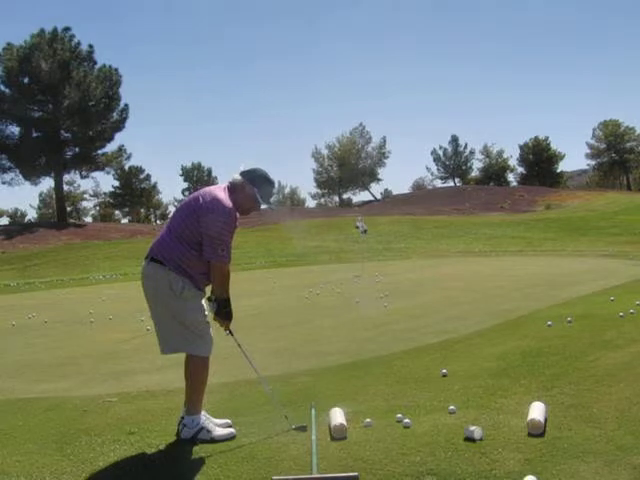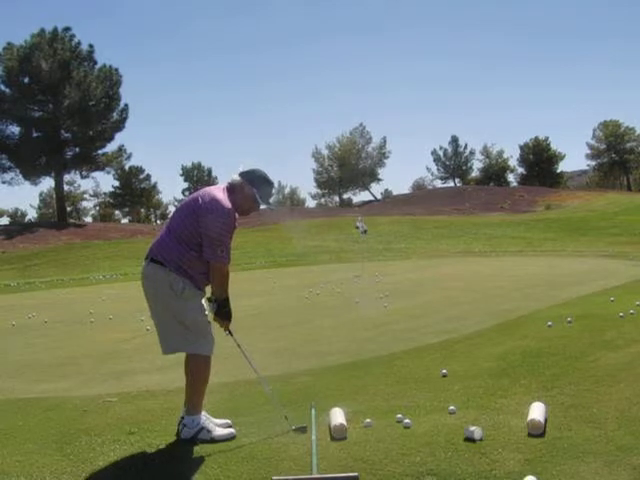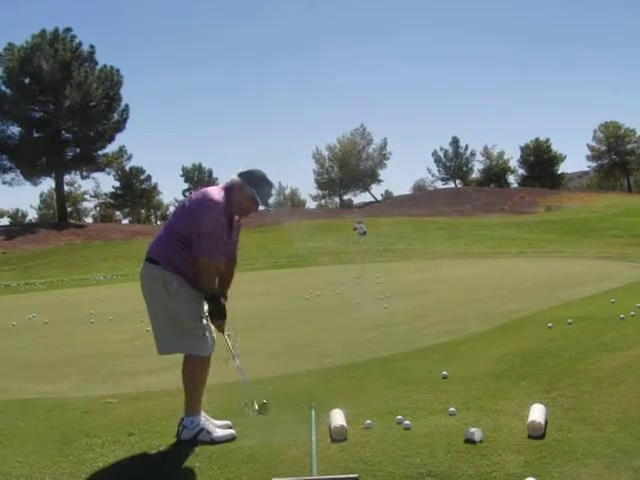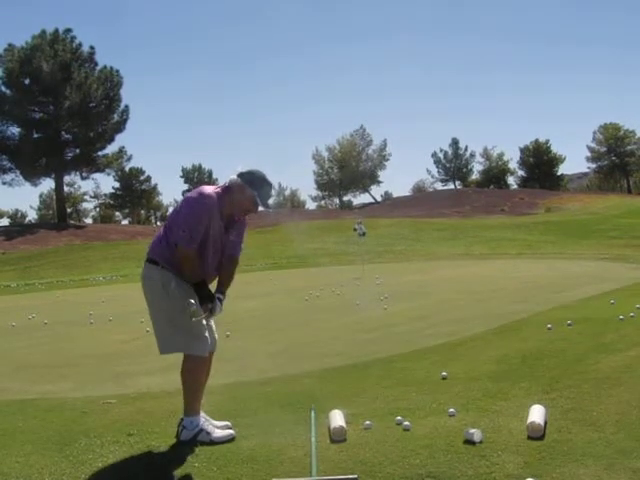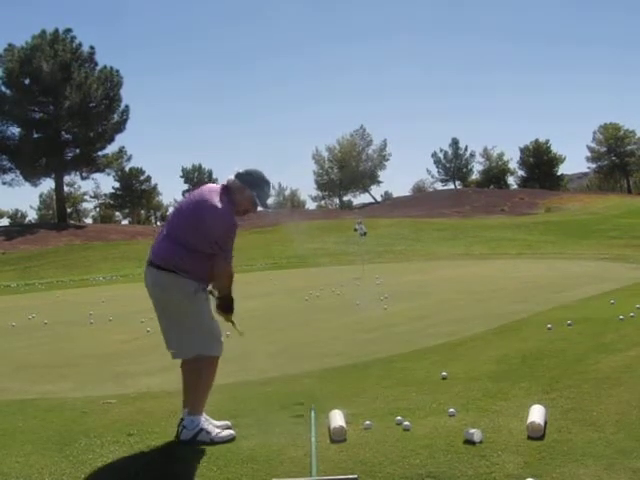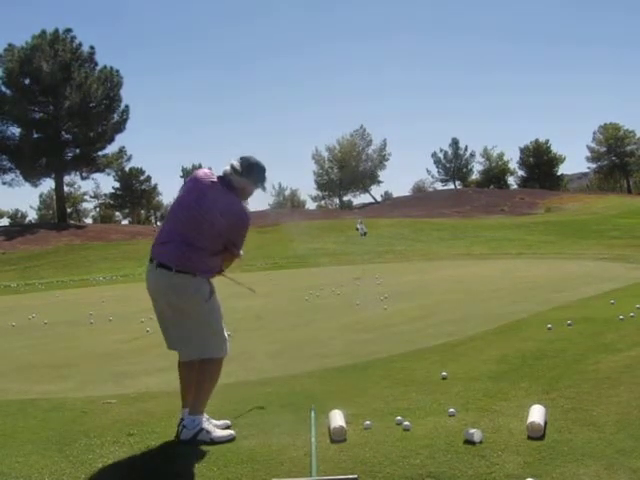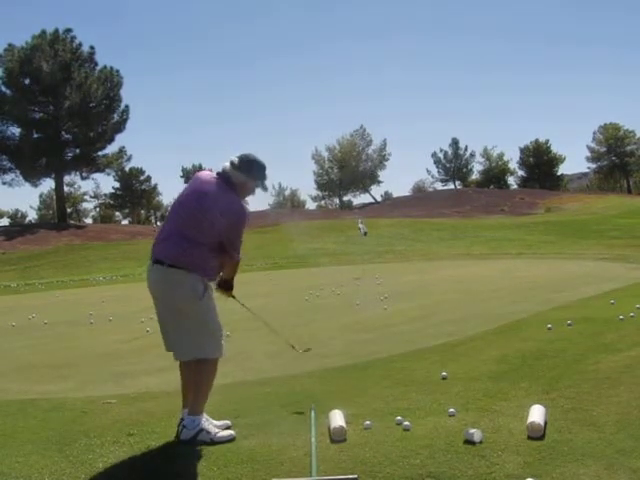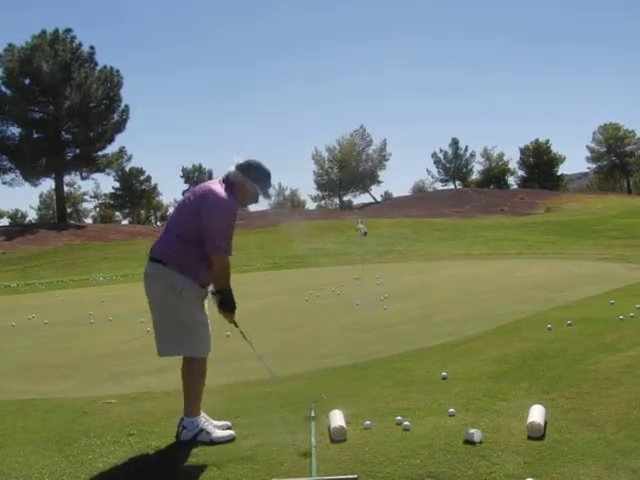
dt=0.3s
person 1, frame 1
left shoulder: (220, 201)
right shoulder: (221, 208)
left elbow: (218, 261)
right elbow: (219, 264)
left wrist: (217, 299)
right wrist: (223, 303)
left hip: (173, 276)
right hip: (169, 277)
left knee: (198, 345)
right knee: (199, 347)
left ankle: (192, 414)
right ankle: (191, 424)
person 1, frame 2
left shoulder: (222, 204)
right shoulder: (220, 208)
left elbow: (218, 261)
right elbow: (218, 265)
left wrist: (217, 299)
right wrist: (222, 303)
left hip: (172, 276)
right hip: (169, 278)
left knee: (199, 345)
right knee: (201, 346)
left ankle: (193, 414)
right ankle: (192, 423)
person 1, frame 3
left shoulder: (233, 214)
right shoulder: (210, 205)
left elbow: (228, 258)
right elbow: (204, 260)
left wrist: (221, 298)
right wrist: (213, 300)
left hip: (185, 280)
right hip: (166, 276)
left knee: (205, 346)
right knee: (197, 347)
left ankle: (194, 415)
right ankle: (192, 424)
person 1, frame 4
left shoulder: (237, 216)
right shoulder: (203, 201)
left elbow: (231, 256)
right elbow: (183, 250)
left wrist: (220, 293)
right wrist: (202, 289)
left hip: (188, 281)
right hip: (165, 276)
left knee: (206, 347)
right knee: (196, 347)
left ankle: (194, 415)
right ankle: (190, 425)
person 1, frame 5
left shoulder: (211, 192)
right shoulder: (224, 216)
right elbow: (222, 267)
left wrist: (221, 295)
right wrist: (226, 301)
left hip: (161, 274)
right hip: (178, 281)
left knee: (193, 348)
right knee: (209, 349)
left ankle: (191, 415)
right ankle: (192, 424)
person 1, frame 6
left shoulder: (199, 178)
right shoulder: (238, 213)
right elbow: (231, 254)
right wrist: (217, 268)
left hip: (158, 273)
right hip: (186, 281)
left knee: (190, 348)
right knee: (214, 350)
left ankle: (190, 415)
right ankle: (193, 424)
person 1, frame 7
left shoulder: (203, 179)
right shoulder: (233, 207)
right elbow: (231, 255)
left wrist: (217, 277)
right wrist: (226, 282)
left hip: (163, 271)
right hip: (183, 278)
left knee: (192, 348)
right knee: (208, 350)
left ankle: (191, 415)
right ankle: (192, 425)
person 1, frame 8
left shoulder: (216, 194)
right shoulder: (220, 200)
left elbow: (215, 253)
right elbow: (219, 256)
left wrist: (219, 291)
right wrist: (226, 296)
left hip: (173, 274)
right hip: (172, 277)
left knee: (196, 347)
right knee: (196, 349)
left ankle: (193, 416)
right ankle: (191, 425)
